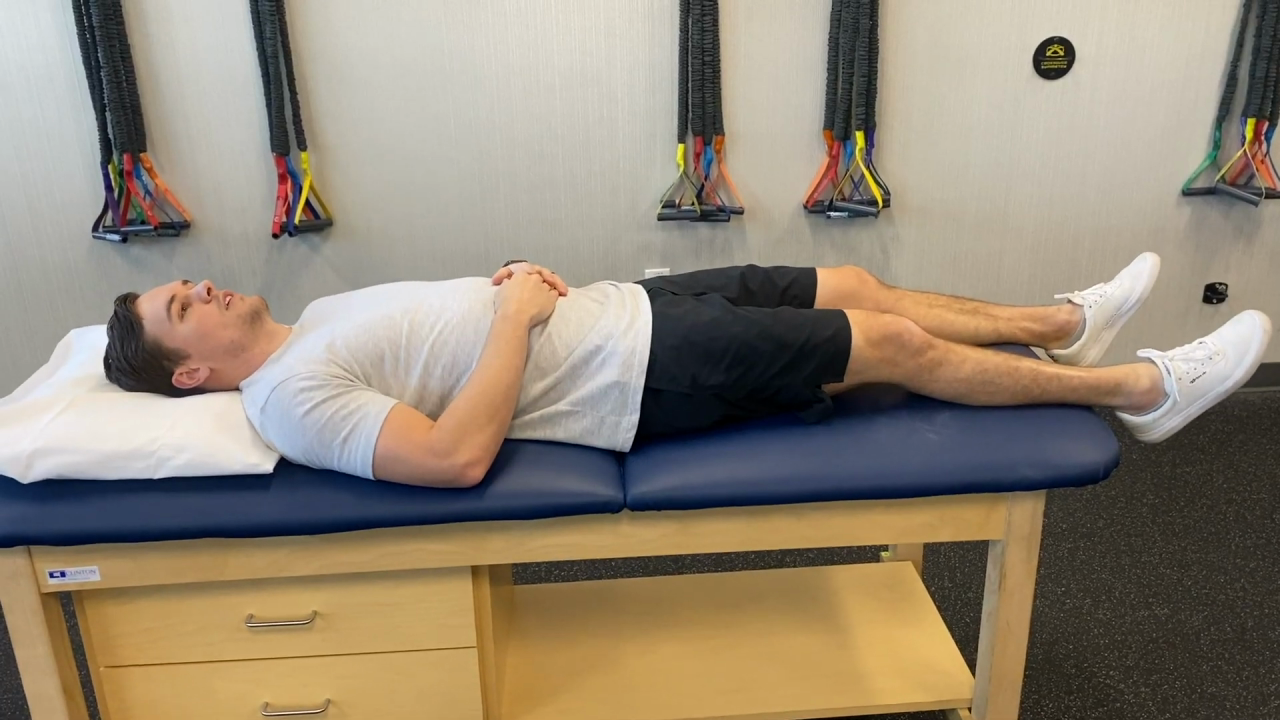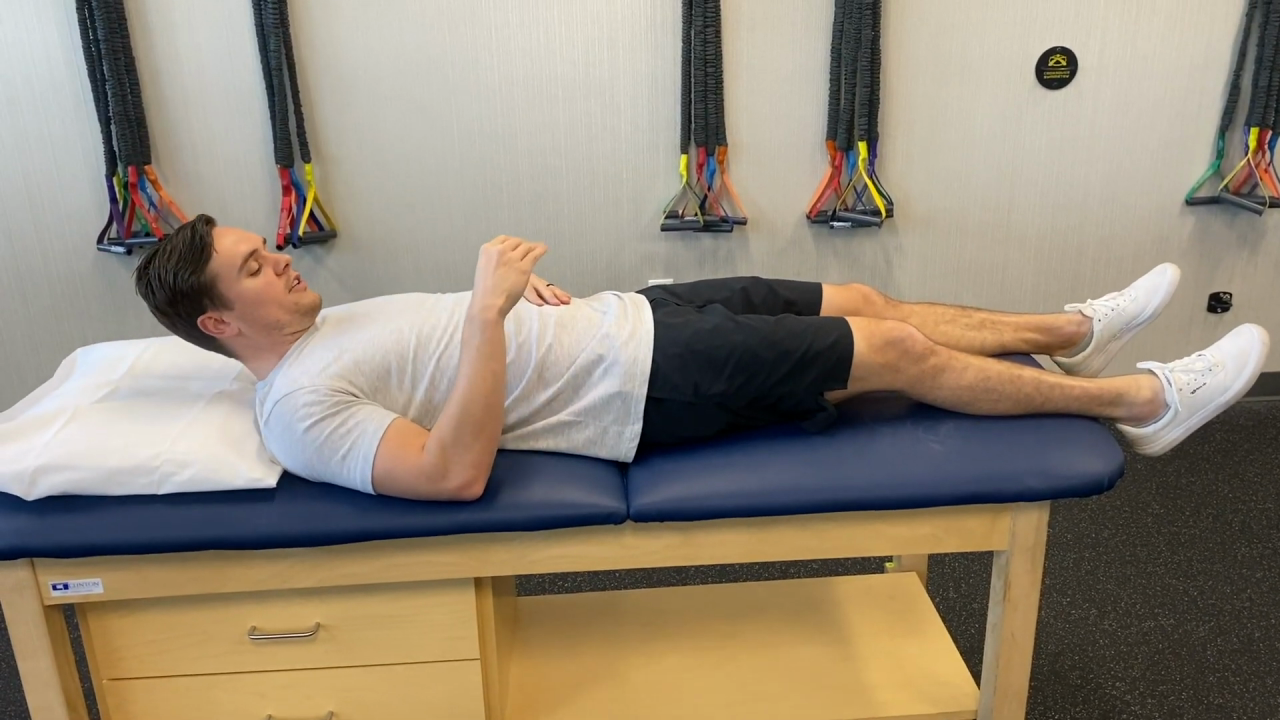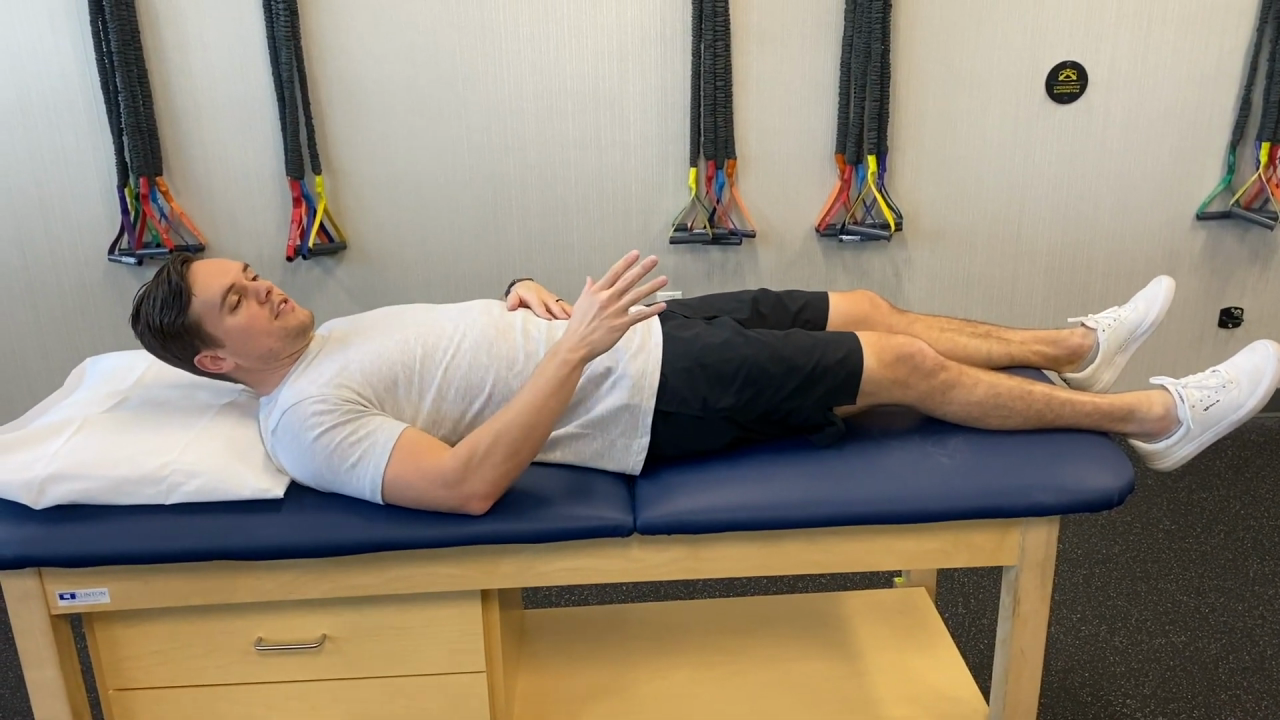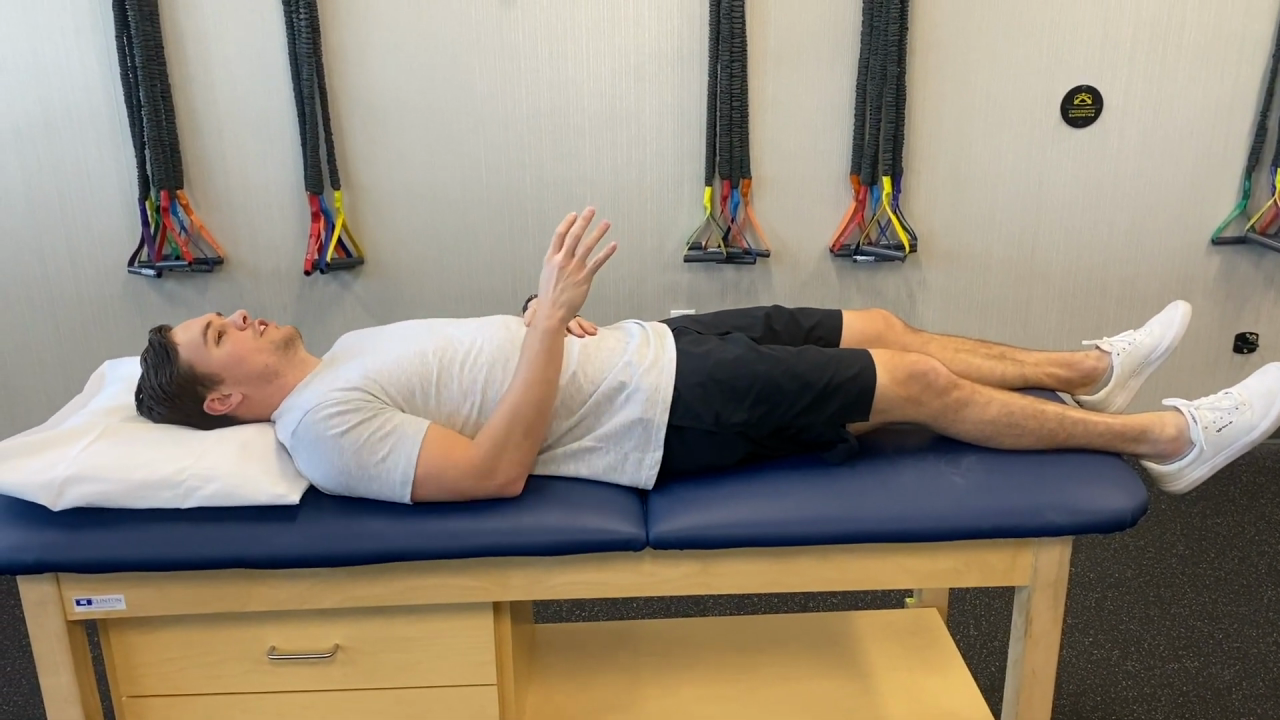
dt=1s
person 1, frame 1
left shoulder: (321, 320)
right shoulder: (290, 400)
right elbow: (455, 457)
left wrist: (513, 279)
right wrist: (517, 318)
left hip: (619, 309)
right hip: (637, 376)
left knee: (854, 285)
right knee: (891, 341)
left ankle: (1064, 325)
right ankle: (1139, 388)
person 1, frame 2
left shoulder: (324, 327)
right shoulder: (299, 410)
right elbow: (456, 474)
left wrist: (510, 287)
right wrist: (490, 305)
left hip: (621, 318)
right hip: (637, 390)
left knee: (861, 301)
right knee: (894, 352)
left ankle: (1075, 334)
right ankle: (1142, 403)
person 1, frame 3
left shoulder: (332, 338)
right shoulder: (303, 423)
right elbow: (467, 485)
left wrist: (524, 292)
right wrist: (575, 347)
left hip: (630, 337)
right hip: (643, 399)
left knee: (866, 309)
right knee: (903, 365)
left ankle: (1077, 347)
right ankle: (1154, 416)
person 1, frame 4
left shoulder: (350, 355)
right shoulder: (323, 429)
right elbow: (496, 469)
left wrist: (539, 313)
right wrist: (554, 312)
left hip: (648, 350)
right hip: (659, 417)
left knee: (881, 331)
right knee: (917, 386)
left ankle: (1091, 370)
right ankle: (1166, 439)
